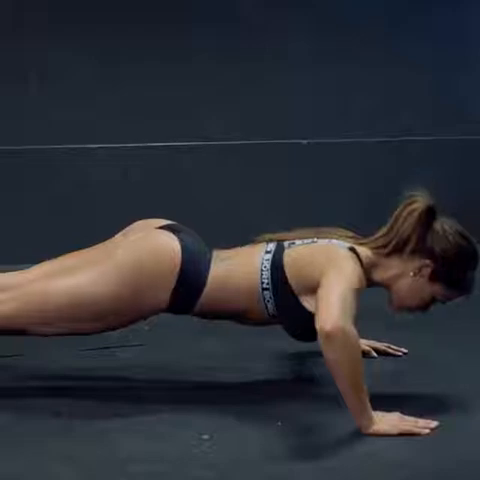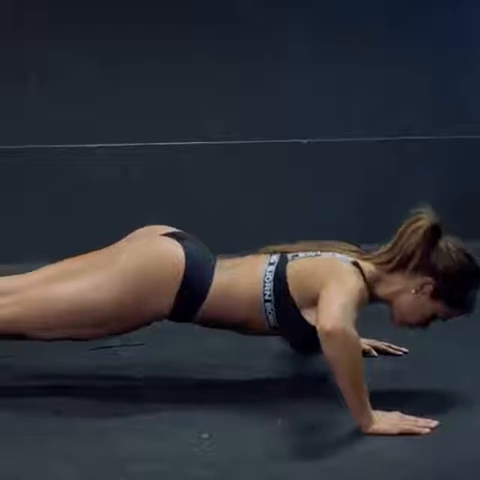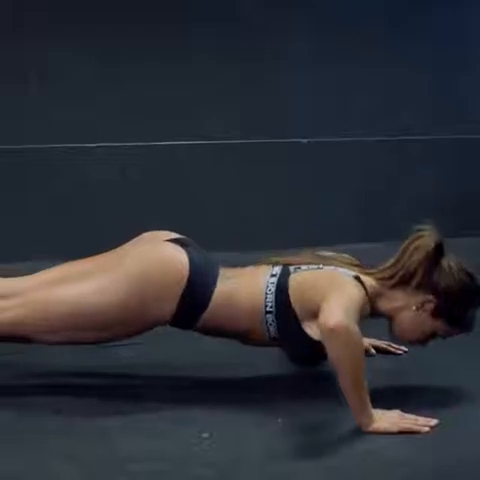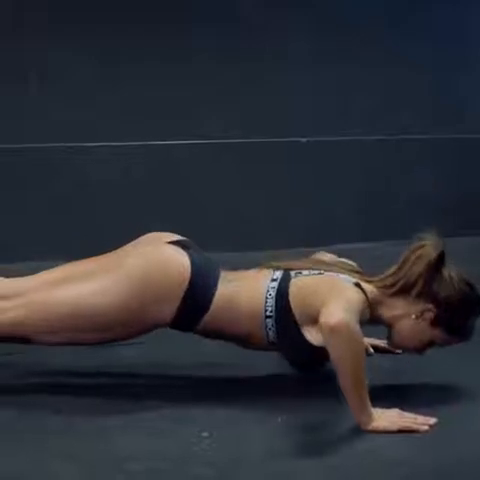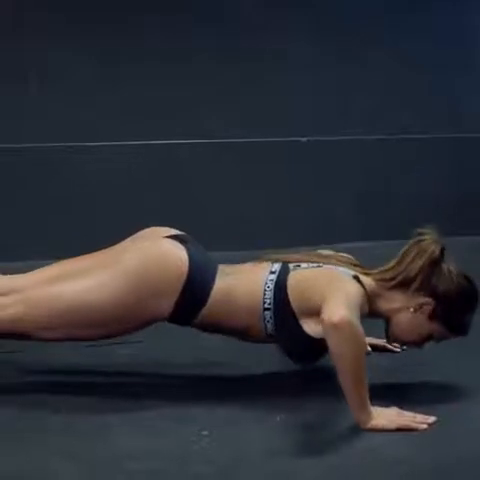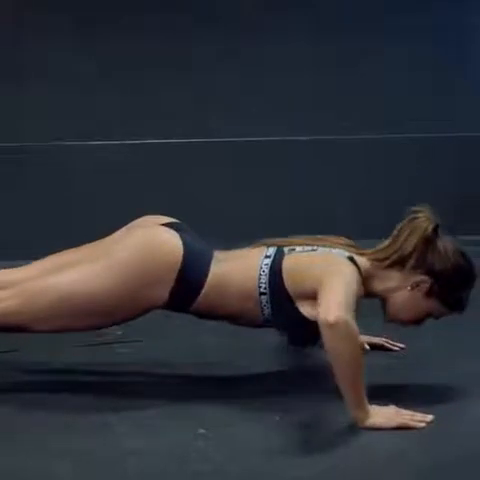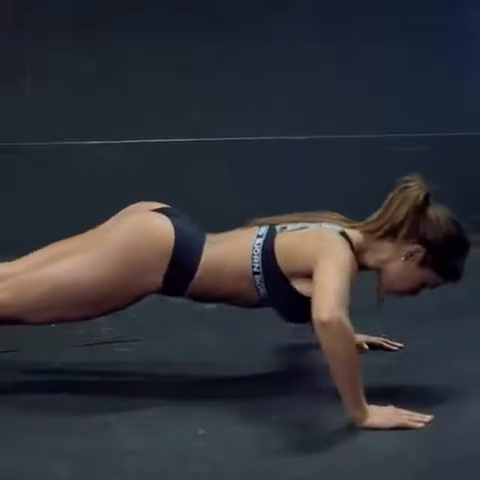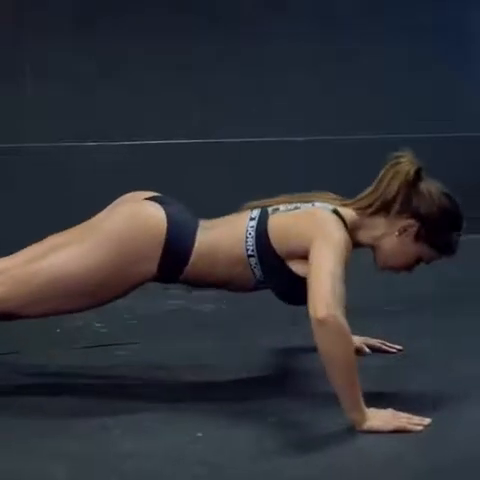
dt=0.3s
person 1, frame 1
left shoulder: (351, 248)
right shoulder: (348, 266)
right elbow: (331, 329)
left wrist: (348, 339)
right wrist: (368, 420)
left hip: (163, 243)
right hip: (160, 272)
person 1, frame 2
left shoulder: (354, 260)
right shoulder: (351, 280)
right elbow: (332, 328)
left wrist: (346, 339)
right wrist: (367, 418)
left hip: (165, 250)
right hip: (161, 279)
person 1, frame 3
left shoulder: (353, 271)
right shoulder: (352, 292)
right elbow: (335, 326)
left wrist: (347, 340)
right wrist: (368, 417)
left hip: (168, 253)
right hip: (165, 283)
person 1, frame 4
left shoulder: (355, 278)
right shoulder: (353, 298)
right elbow: (333, 323)
left wrist: (348, 340)
right wrist: (366, 416)
left hip: (170, 256)
right hip: (165, 285)
person 1, frame 5
left shoulder: (351, 272)
right shoulder: (351, 292)
right elbow: (338, 321)
left wrist: (349, 339)
right wrist: (365, 414)
left hip: (169, 252)
right hip: (164, 281)
person 1, frame 6
left shoulder: (349, 257)
right shoulder: (347, 275)
right elbow: (334, 322)
left wrist: (346, 340)
right wrist: (363, 413)
left hip: (164, 242)
right hip: (160, 266)
person 1, frame 7
left shoulder: (342, 234)
right shoulder: (339, 252)
right elbow: (327, 318)
left wrist: (342, 335)
right wrist: (361, 413)
left hip: (158, 228)
right hip: (152, 253)
person 1, frame 8
left shoulder: (334, 214)
right shoulder: (333, 232)
right elbow: (324, 317)
left wrist: (338, 339)
right wrist: (361, 416)
left hip: (152, 220)
right hip: (146, 240)
